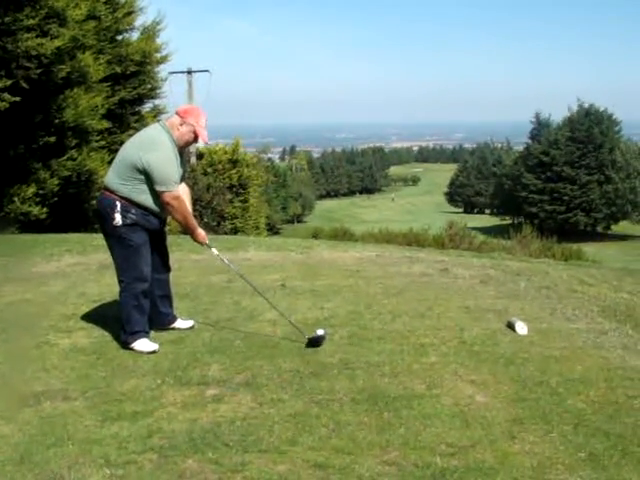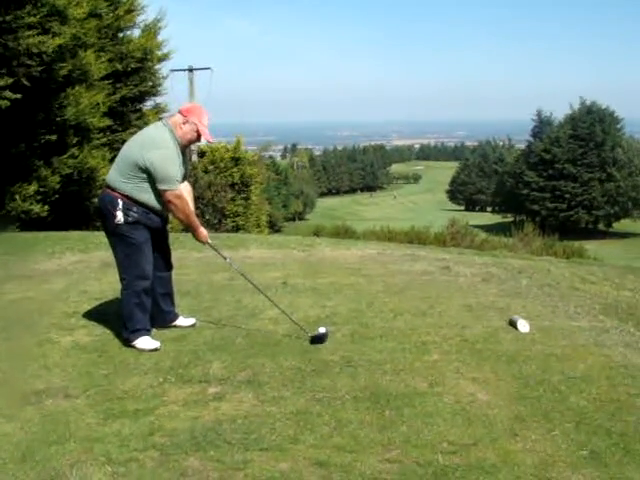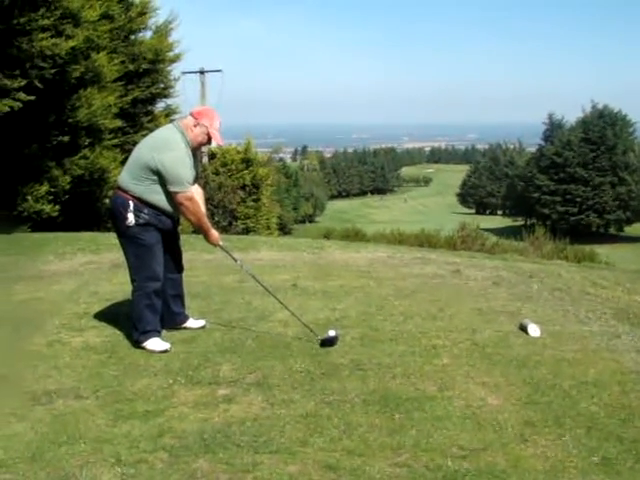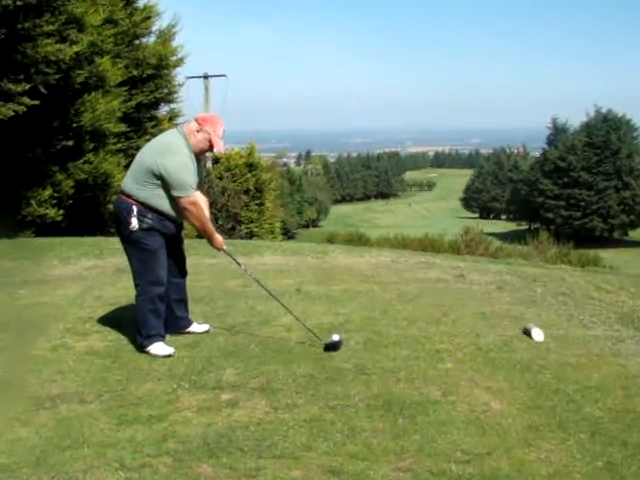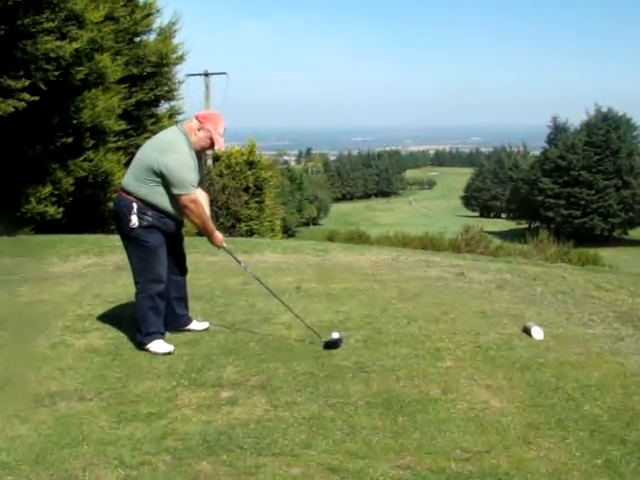
dt=0.3s
person 1, frame 1
left shoulder: (173, 143)
right shoulder: (159, 148)
left elbow: (180, 186)
right elbow: (171, 199)
left wrist: (191, 222)
right wrist: (194, 230)
left hip: (146, 213)
right hip: (123, 213)
left knee: (159, 268)
right knee: (137, 275)
left ankle: (162, 318)
right ankle: (134, 334)
person 1, frame 2
left shoulder: (176, 141)
right shoulder: (161, 147)
left elbow: (182, 184)
right elbow: (173, 198)
left wrist: (193, 221)
right wrist: (196, 229)
left hip: (148, 211)
right hip: (124, 211)
left knee: (161, 266)
right knee: (139, 273)
left ankle: (164, 316)
right ankle: (135, 332)
person 1, frame 3
left shoulder: (187, 143)
right shoulder: (173, 149)
left elbow: (194, 186)
right elbow: (185, 199)
left wrist: (205, 223)
right wrist: (207, 231)
left hip: (159, 213)
right hip: (136, 213)
left knee: (171, 267)
right knee: (149, 275)
left ankle: (174, 317)
right ankle: (145, 333)
person 1, frame 4
left shoulder: (191, 148)
right shoulder: (175, 154)
left elbow: (197, 192)
right elbow: (188, 204)
left wrist: (209, 228)
right wrist: (211, 235)
left hip: (162, 217)
right hip: (139, 217)
left knee: (175, 271)
right knee: (153, 279)
left ankle: (178, 321)
right ankle: (150, 338)
person 1, frame 5
left shoulder: (191, 146)
right shoulder: (176, 151)
left elbow: (198, 190)
right elbow: (189, 202)
left wrist: (209, 224)
right wrist: (212, 233)
left hip: (163, 215)
right hip: (140, 215)
left knee: (175, 269)
right knee: (153, 276)
left ankle: (178, 319)
right ankle: (149, 335)
